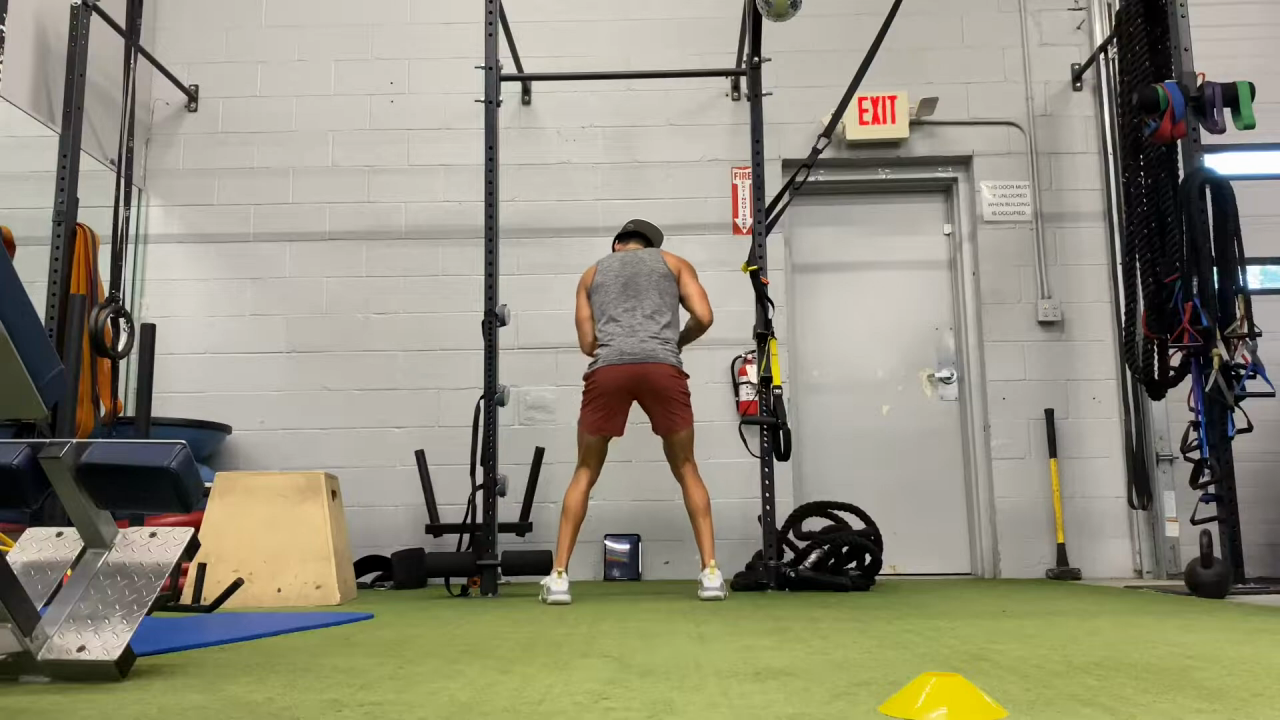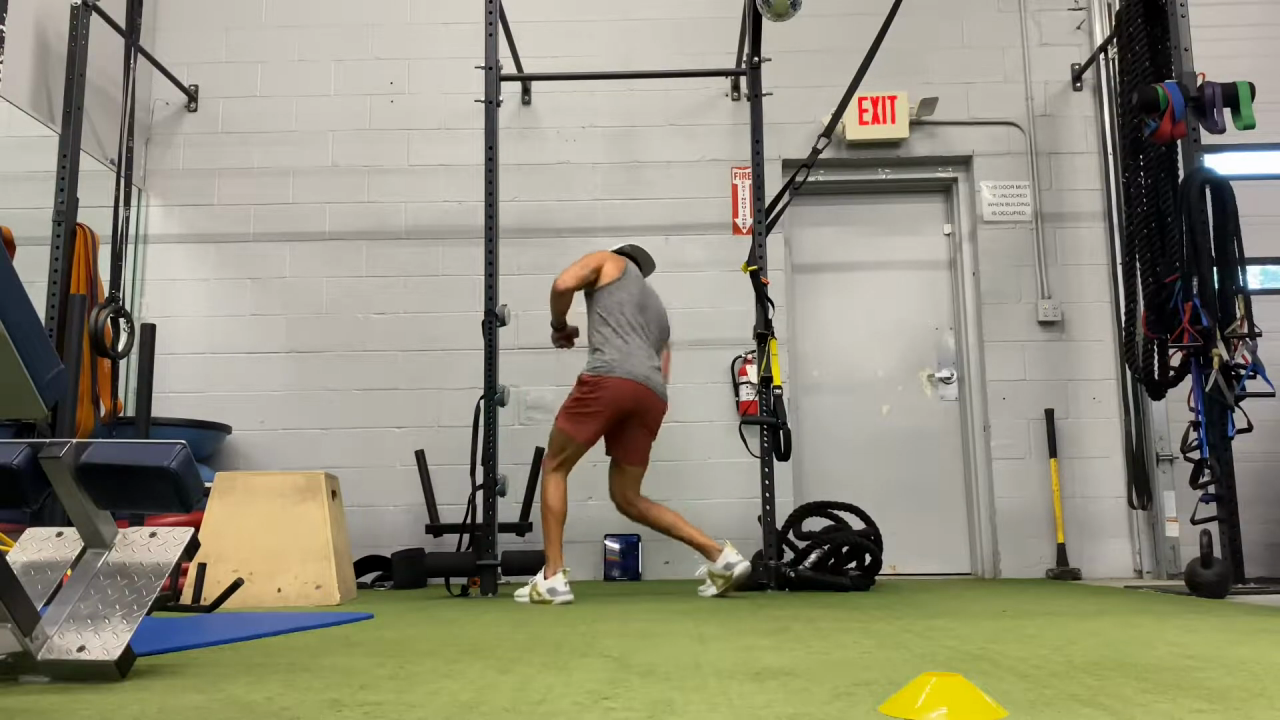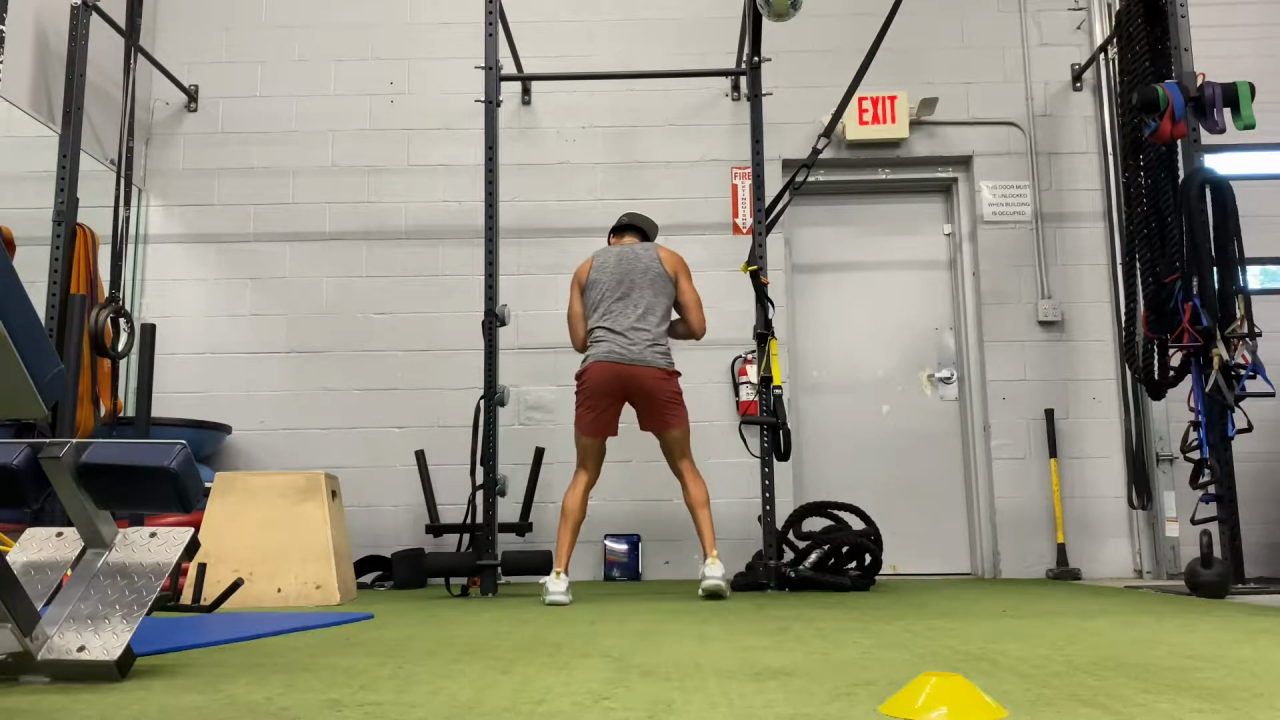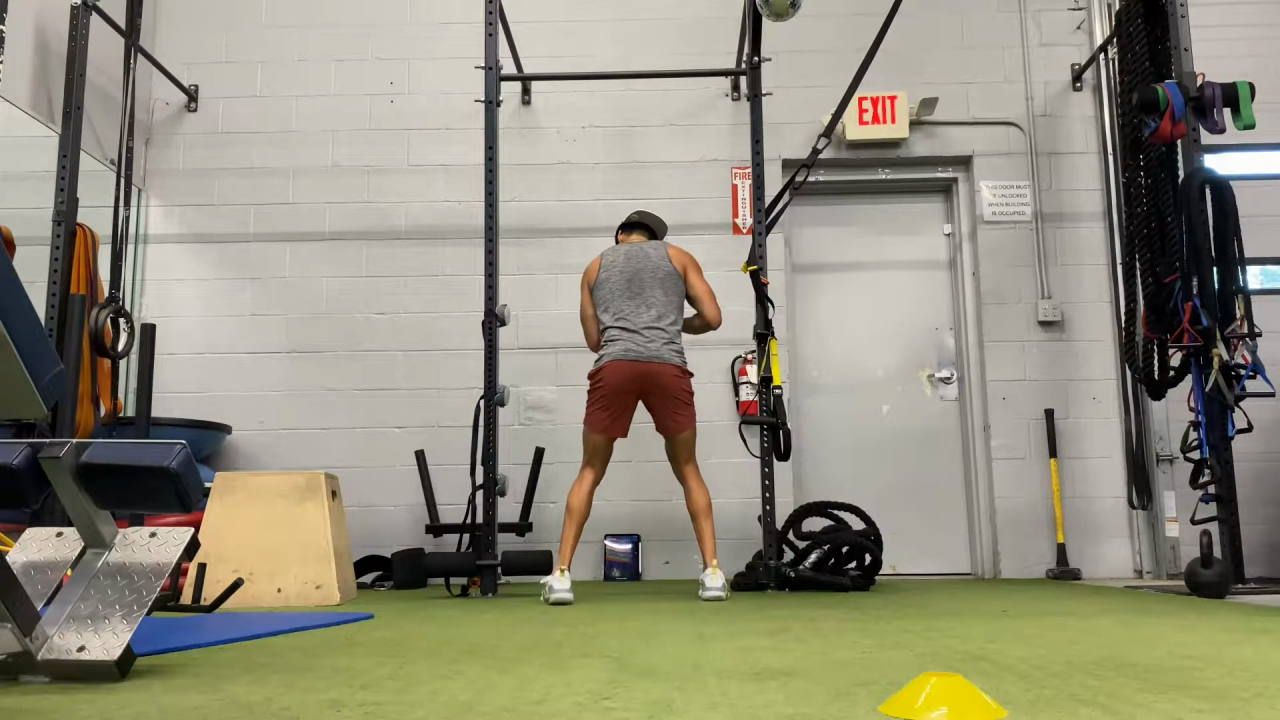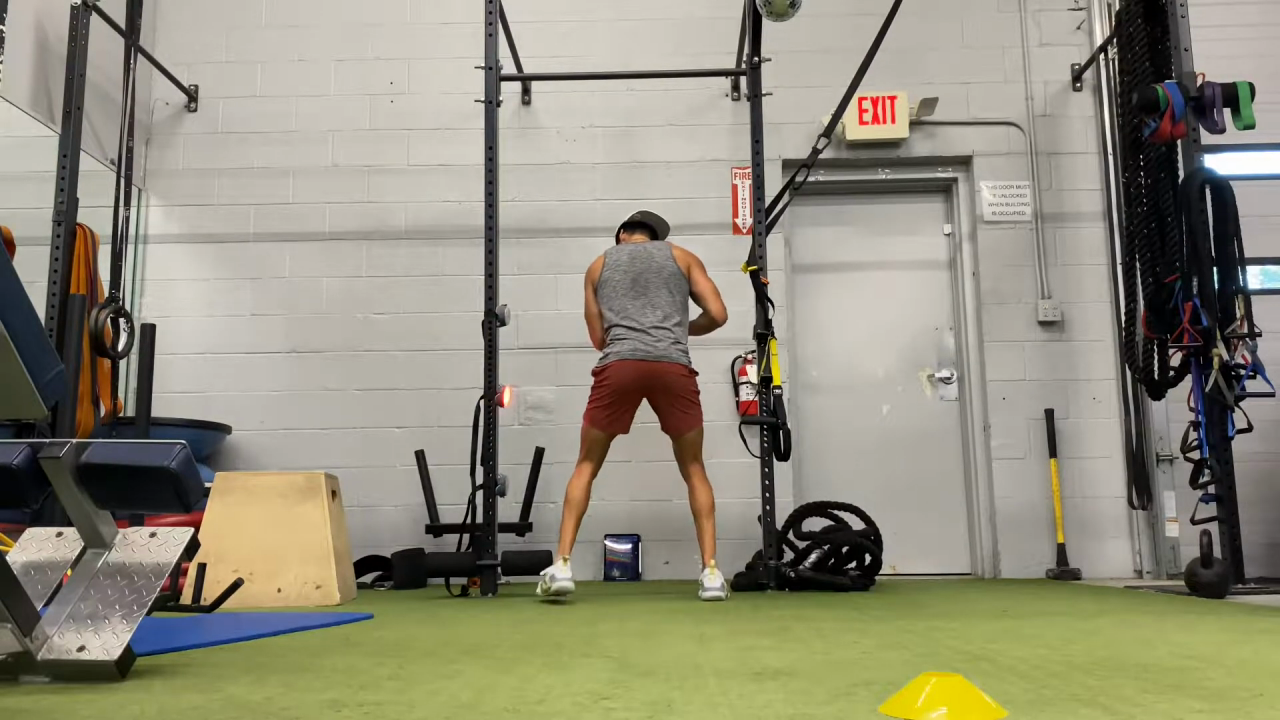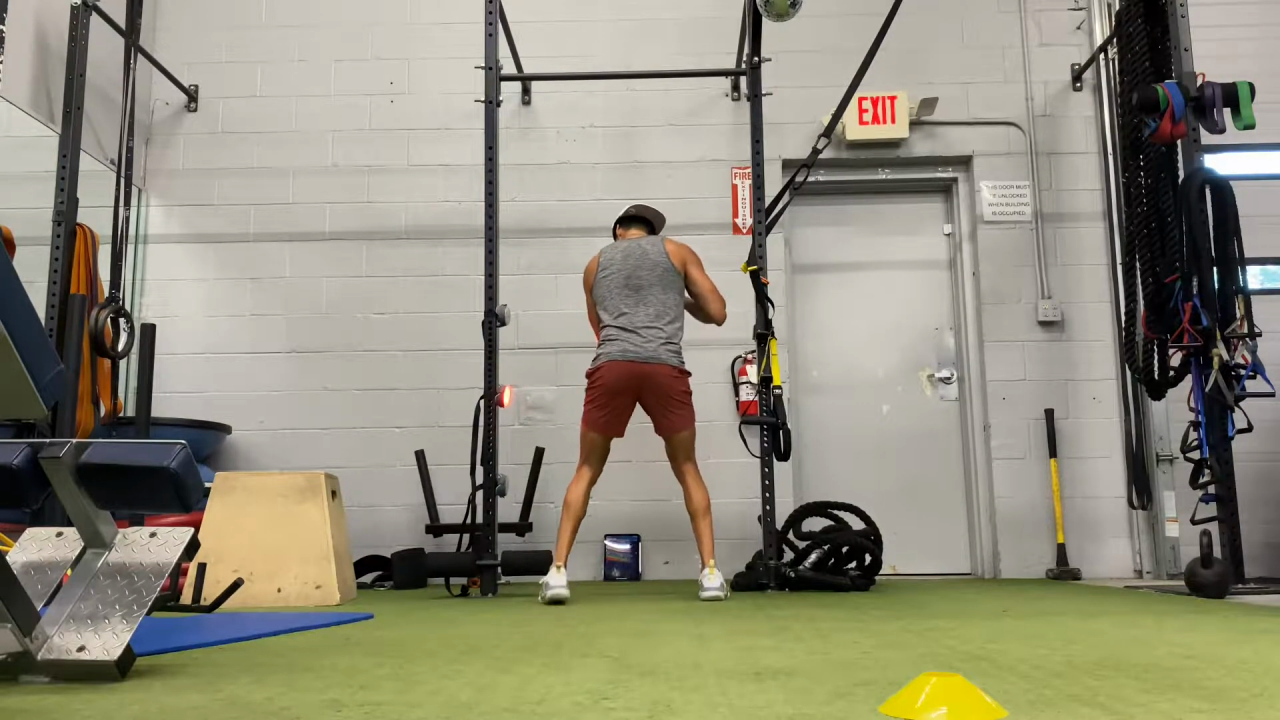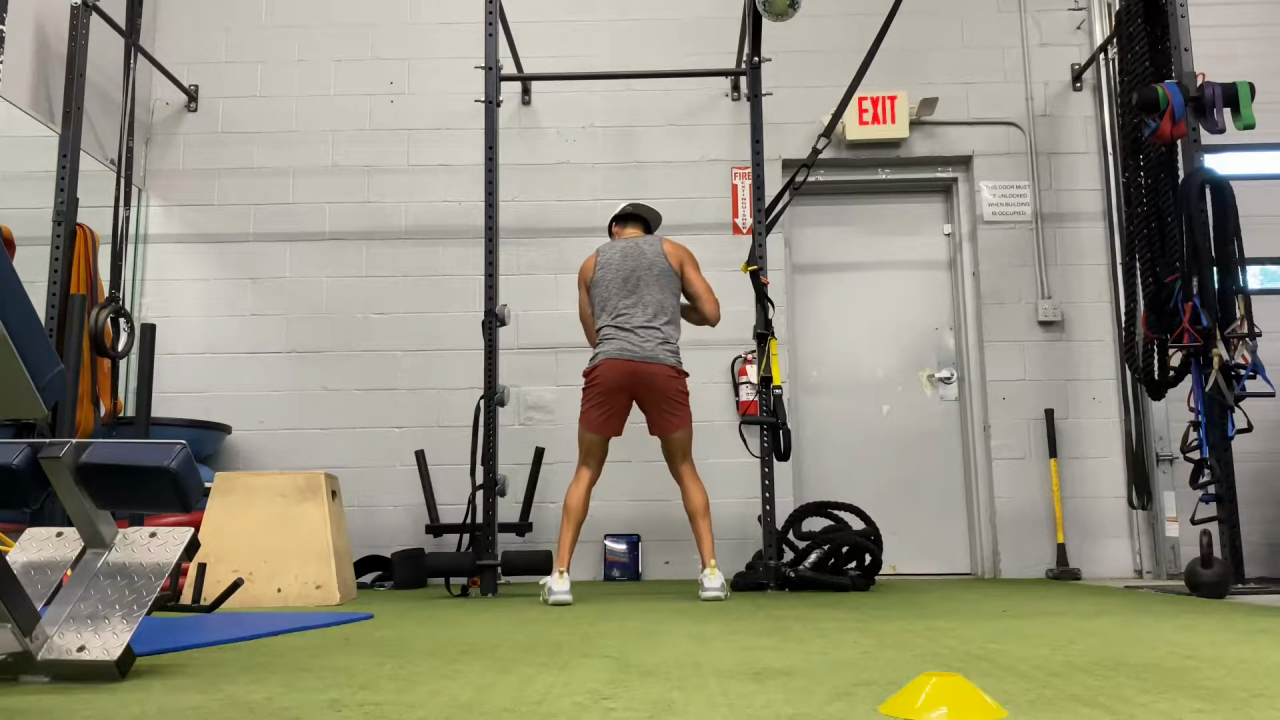
dt=0.7s
person 1, frame 1
left shoulder: (593, 273)
right shoulder: (674, 263)
left elbow: (588, 342)
right elbow: (703, 317)
left hip: (609, 370)
right hip: (661, 368)
left knee: (585, 473)
right knee: (686, 471)
left ankle: (559, 577)
right ankle: (710, 573)
person 1, frame 2
left shoulder: (609, 261)
right shoulder: (657, 310)
left elbow: (563, 284)
left wrist: (559, 326)
left hip: (610, 382)
right hip: (651, 395)
left knee: (554, 469)
right knee: (627, 498)
left ankle: (554, 578)
right ankle: (723, 555)
person 1, frame 3
left shoulder: (586, 268)
right shoulder: (669, 259)
left elbow: (579, 340)
right elbow: (697, 328)
left hip: (600, 369)
right hip: (653, 370)
left knee: (584, 475)
right knee: (685, 467)
left ankle: (559, 576)
right ankle: (712, 563)
person 1, frame 4
left shoulder: (595, 266)
right shoulder: (678, 256)
right elbow: (712, 318)
left hip: (614, 368)
right hip: (667, 368)
left knee: (590, 473)
right knee: (688, 472)
left ankle: (561, 575)
right ankle: (712, 573)
person 1, frame 5
left shoulder: (600, 265)
right shoulder: (681, 257)
right elbow: (718, 314)
left hip: (620, 366)
right hip: (673, 367)
left knee: (586, 466)
right knee: (693, 471)
left ankle: (561, 565)
right ankle: (711, 573)
person 1, frame 6
left shoulder: (596, 264)
right shoulder: (677, 252)
right elbow: (717, 313)
left hip: (610, 368)
right hip: (665, 368)
left knee: (587, 472)
right knee: (687, 471)
left ankle: (557, 572)
right ankle: (710, 573)
person 1, frame 7
left shoulder: (592, 263)
right shoulder: (674, 252)
right elbow: (711, 313)
left hip: (609, 367)
right hip: (662, 368)
left knee: (586, 472)
right knee: (684, 471)
left ankle: (560, 577)
right ankle: (711, 573)
